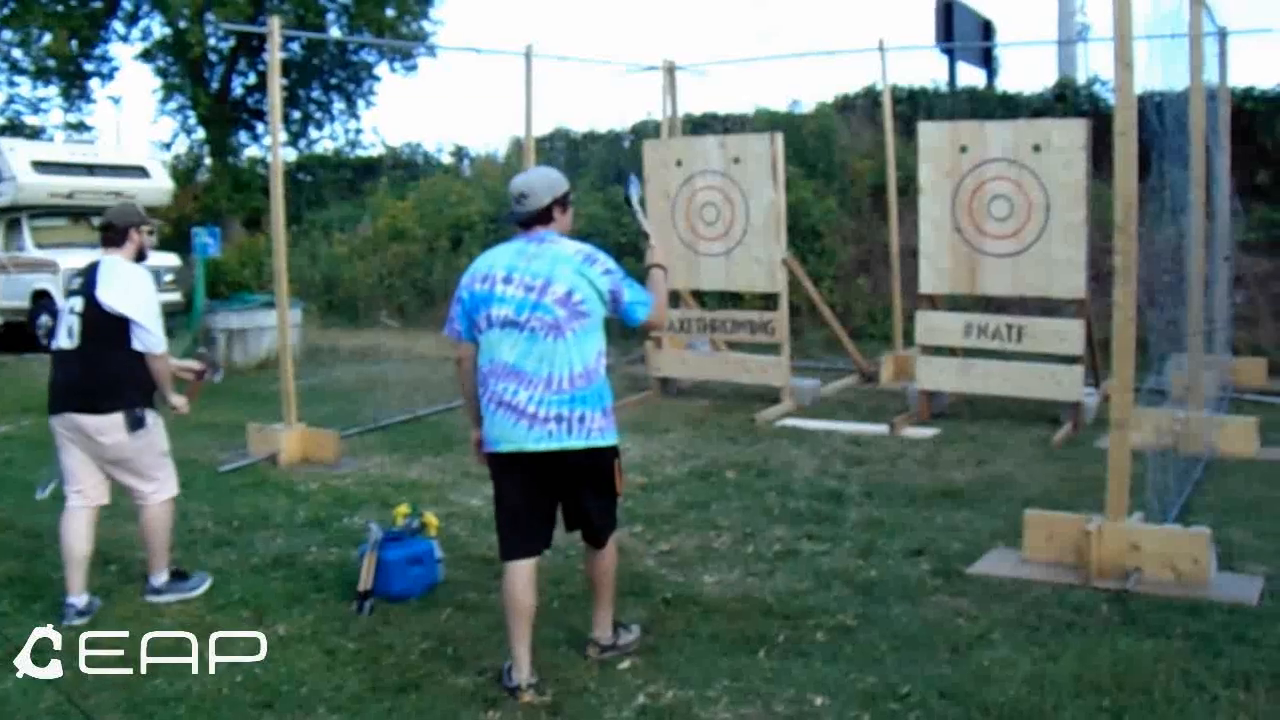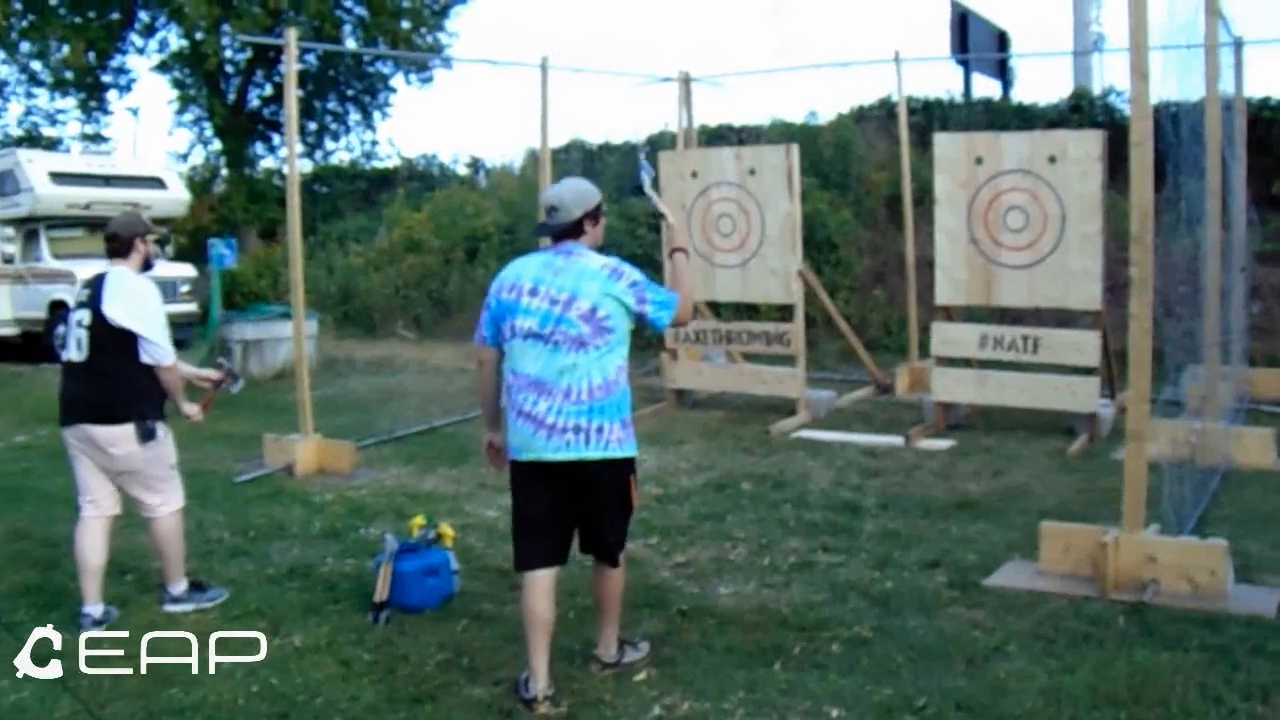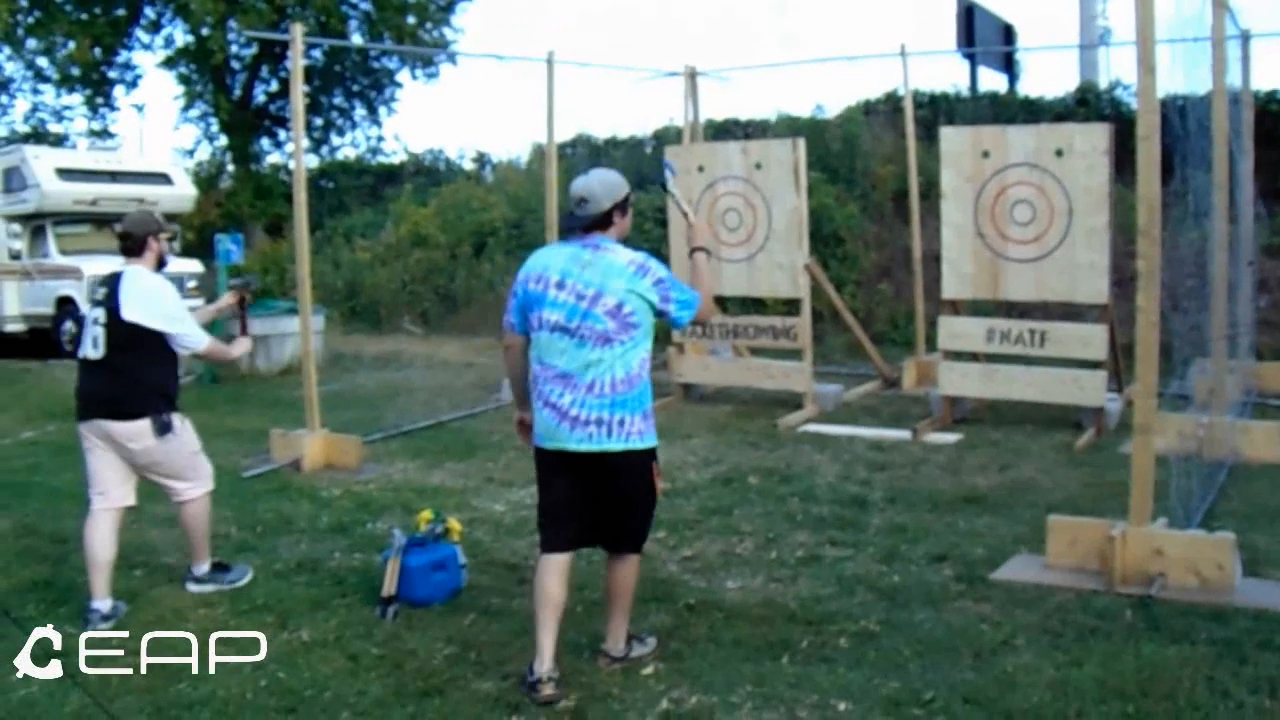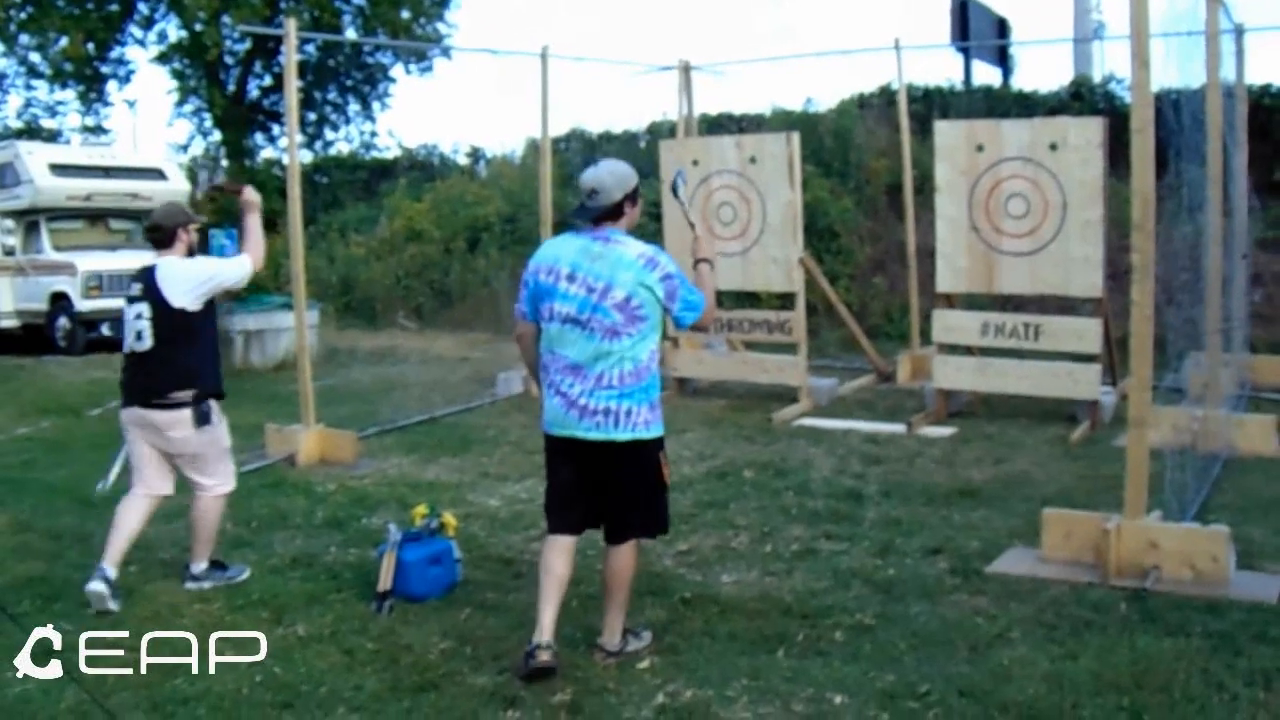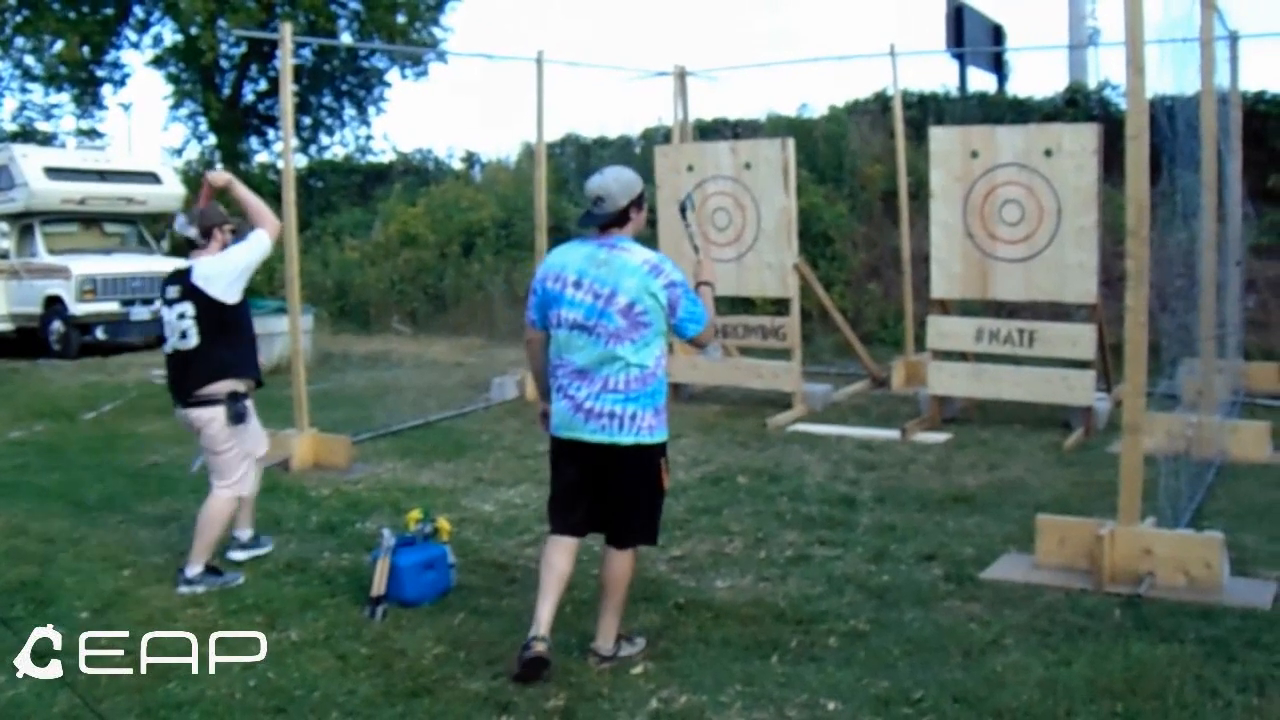
dt=0.3s
person 1, frame 1
left shoulder: (480, 270)
right shoulder: (588, 261)
left elbow: (465, 358)
right elbow: (652, 317)
left wrist: (479, 423)
right wrist: (657, 269)
left hip: (510, 435)
right hip: (584, 430)
left knee: (519, 551)
right knee: (598, 532)
left ankle: (521, 671)
right ankle: (604, 633)
person 1, frame 2
left shoulder: (510, 277)
right shoulder: (616, 277)
left elbow: (487, 361)
right elbow: (681, 311)
left wrist: (492, 426)
right wrist: (678, 253)
left hip: (531, 444)
right hip: (601, 443)
left knee: (539, 562)
right knee: (608, 551)
left ankle: (538, 683)
right ankle: (608, 649)
person 1, frame 3
left shoulder: (537, 265)
right shoulder: (641, 271)
left elbow: (513, 344)
right elbow: (702, 310)
left wrist: (522, 404)
right wrist: (699, 252)
left hip: (555, 433)
right hip: (623, 435)
left knee: (555, 547)
right knee: (624, 543)
left ankle: (544, 667)
right ankle: (617, 643)
person 1, frame 4
left shoulder: (548, 255)
right shoulder: (651, 264)
left elbow: (525, 333)
right elbow: (703, 317)
left wrist: (544, 387)
right wrist: (703, 262)
left hip: (564, 421)
right hip: (629, 424)
left knee: (562, 527)
right knee: (623, 533)
left ankle: (542, 639)
right ankle: (613, 637)
person 1, frame 5
left shoulder: (556, 262)
right shoulder: (656, 271)
left elbow: (534, 339)
right elbow: (703, 335)
left wrist: (546, 397)
right wrist: (705, 285)
left hip: (570, 424)
right hip: (634, 428)
left knee: (564, 528)
right knee: (622, 539)
left ankle: (539, 633)
right ankle: (607, 642)
person 2, frame 1
left shoulder: (84, 279)
right shoulder: (132, 276)
right elbow: (151, 348)
left wrist: (174, 367)
right wrist: (170, 394)
left hip: (67, 408)
right hip: (115, 411)
left knee: (80, 499)
right knee: (157, 489)
left ankle: (76, 601)
right ankle: (160, 579)
person 2, frame 2
left shoulder: (92, 290)
right shoulder: (137, 288)
right elbow: (159, 360)
left wrist: (195, 373)
right wrist: (183, 403)
left hip: (79, 420)
right hip: (126, 422)
left knee: (94, 509)
right knee: (165, 502)
left ankle: (92, 610)
right ankle: (178, 590)
person 2, frame 3
left shoulder: (108, 287)
right shoulder: (153, 288)
right elbow: (195, 344)
left wrist: (218, 308)
right wrist: (231, 351)
left hip: (95, 416)
right hip: (141, 417)
left knee: (105, 504)
right knee: (194, 483)
left ankle: (100, 606)
right ankle: (202, 570)
person 2, frame 4
left shoulder: (143, 281)
right shoulder: (187, 275)
right elbow: (253, 261)
right wrist: (251, 209)
left hip: (138, 406)
right hip: (184, 407)
left knee: (146, 491)
right knee: (214, 481)
left ankle: (106, 572)
right ankle: (200, 569)
person 2, frame 5
left shoulder: (173, 284)
right shoulder: (220, 271)
right elbow: (270, 228)
right wrist: (231, 184)
left hip: (191, 399)
right hip: (222, 402)
left knee: (252, 453)
right knee: (229, 485)
left ankle: (243, 538)
right ankle: (195, 571)
